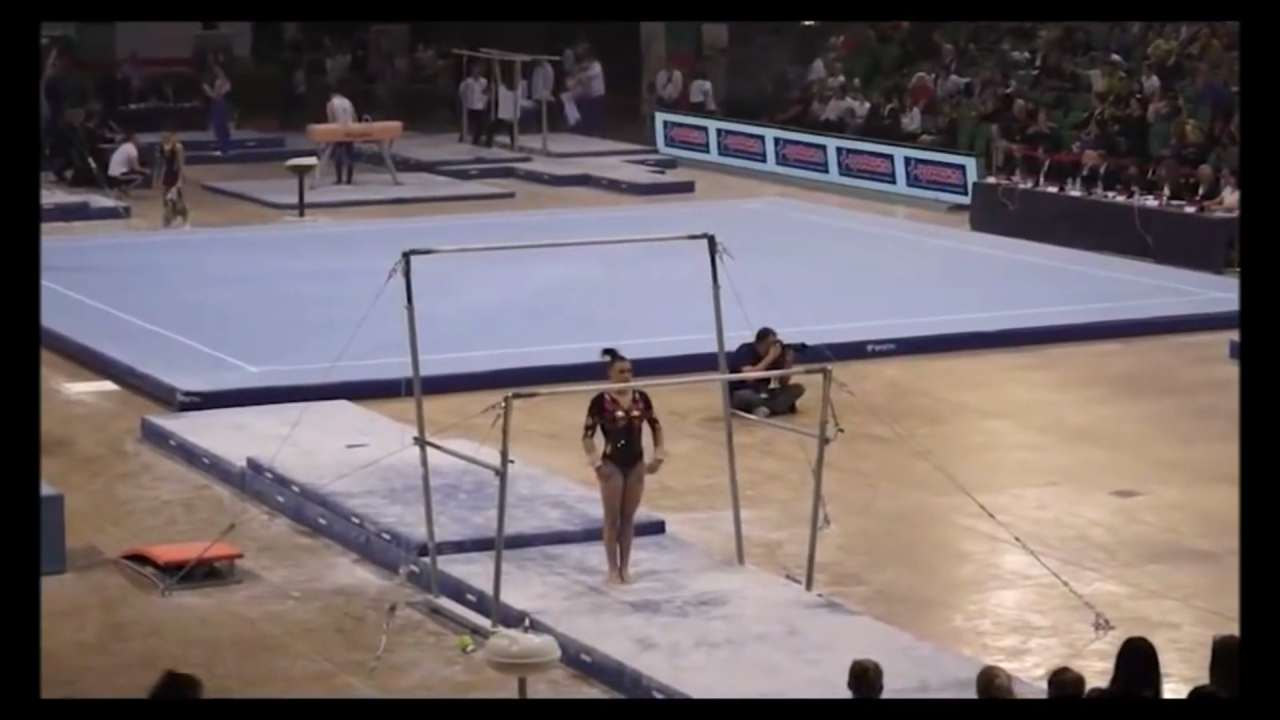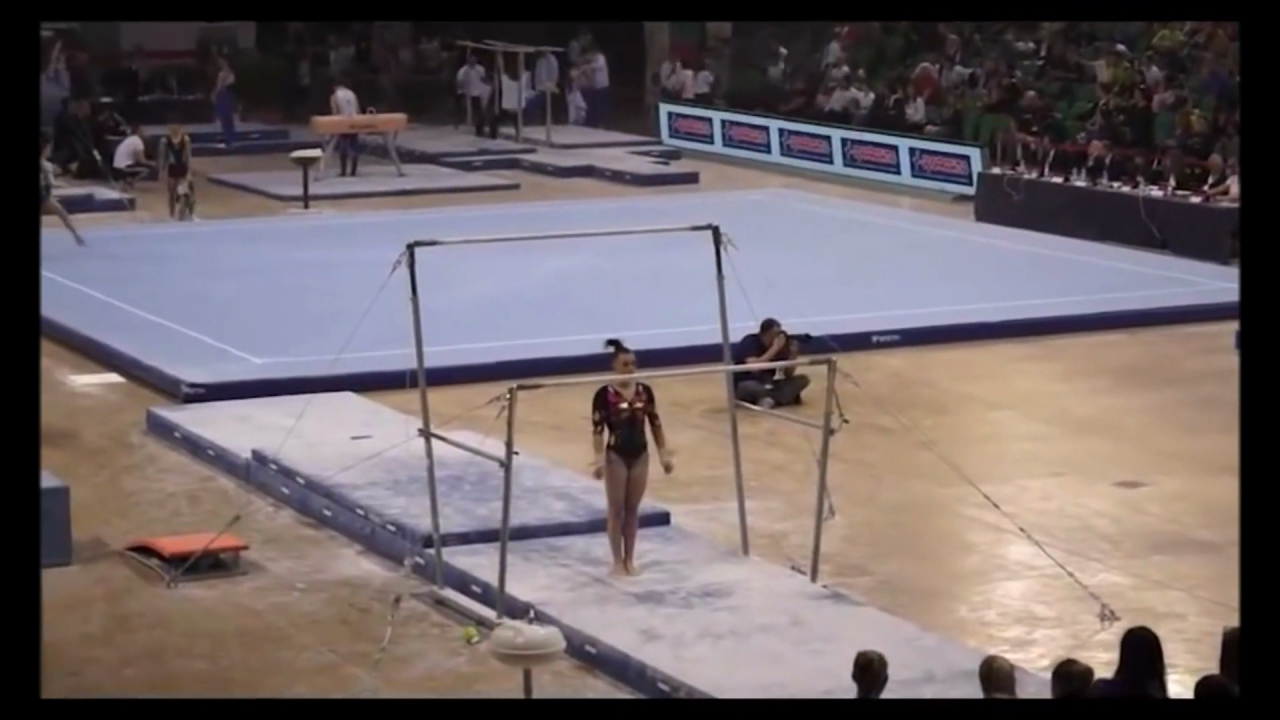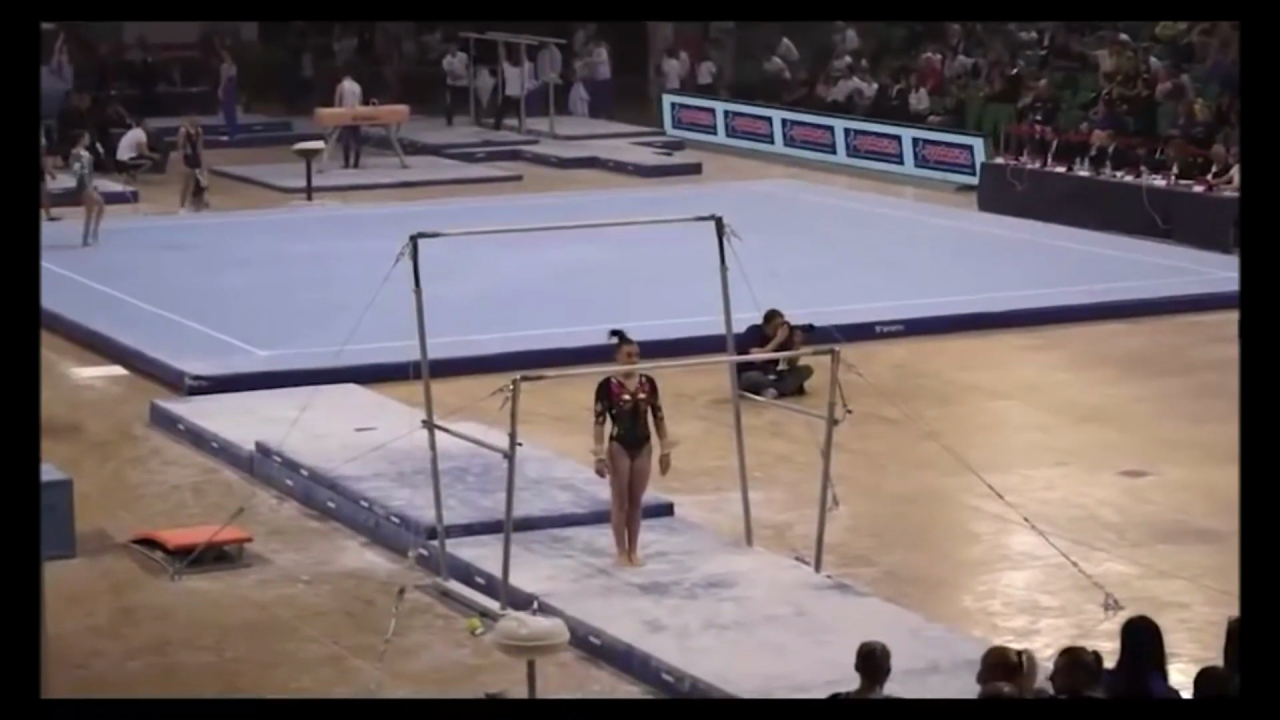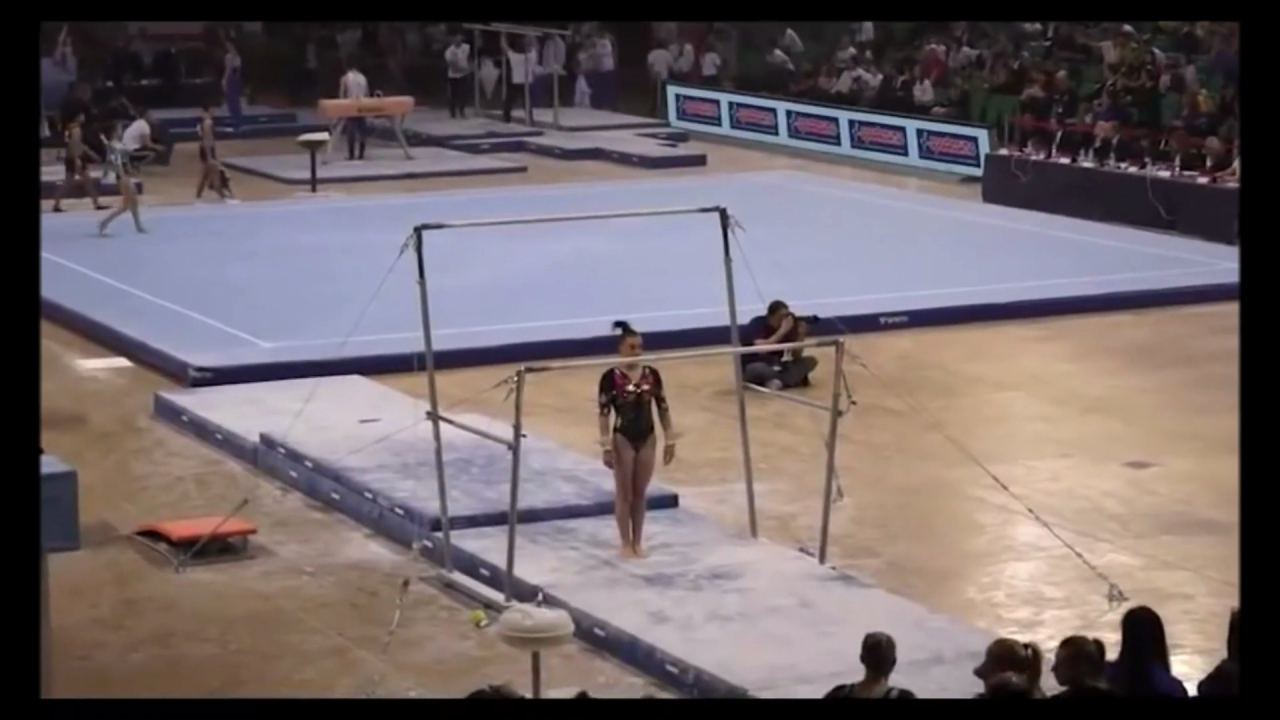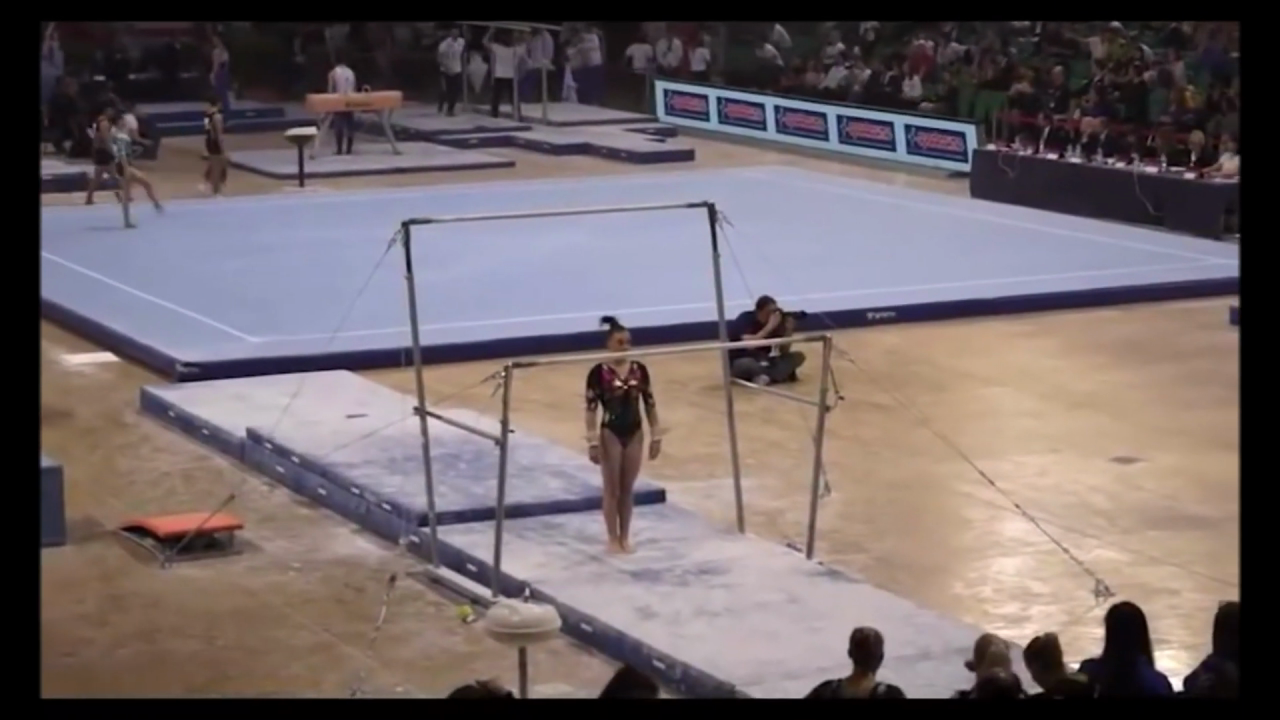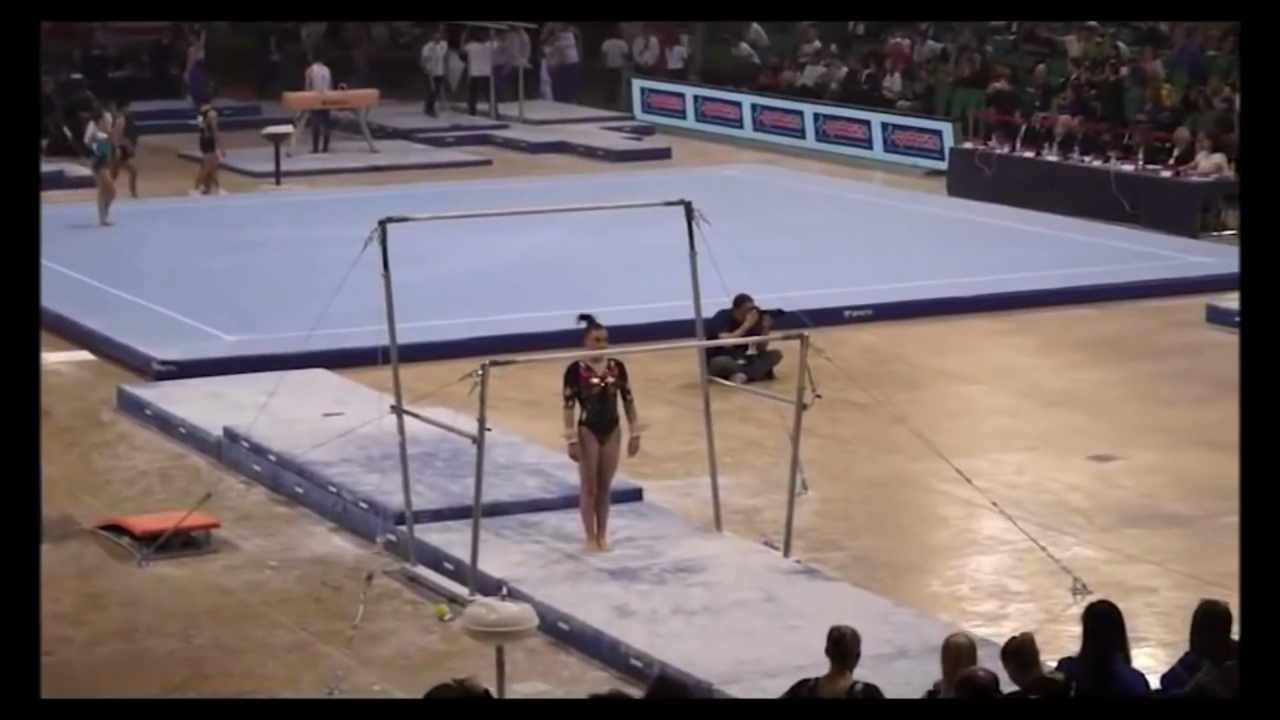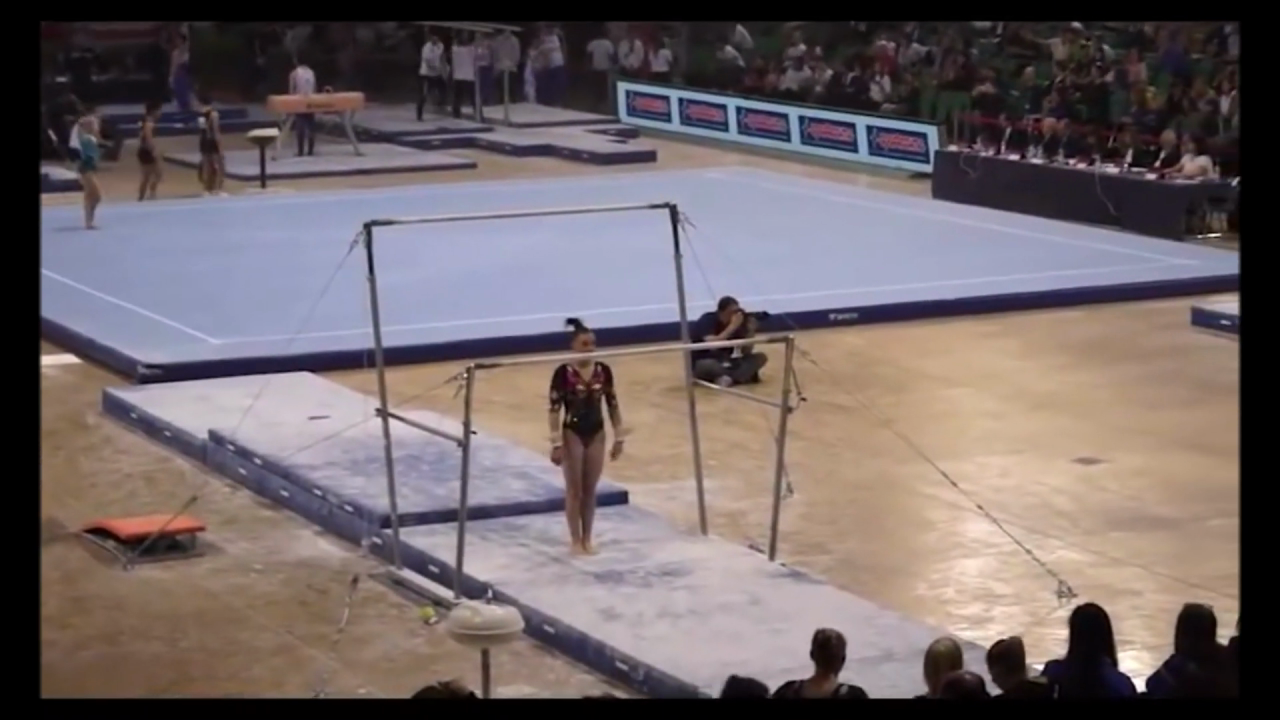
dt=0.4s
person 1, frame 1
left shoulder: (642, 399)
right shoulder: (600, 402)
left elbow: (656, 428)
right elbow: (587, 436)
left wrist: (658, 455)
right wrist: (595, 462)
left hip: (636, 463)
right hip: (612, 465)
left knee: (628, 518)
right knee: (612, 519)
left ankle: (624, 567)
right ankle: (612, 569)
person 1, frame 2
left shoulder: (645, 391)
right shoulder: (604, 395)
left elbow: (656, 424)
right elbow: (598, 430)
left wrist: (664, 455)
right wrist: (599, 461)
left hip: (640, 455)
right hip: (616, 456)
left knee: (632, 510)
right knee: (616, 511)
left ankle: (629, 559)
right ankle: (617, 561)
person 1, frame 3
left shoulder: (648, 383)
right shoulder: (607, 386)
left elbow: (658, 417)
right elbow: (599, 422)
left wrist: (665, 449)
right wrist: (599, 455)
left hip: (643, 447)
right hip: (619, 448)
left knee: (636, 502)
right knee: (620, 502)
left ankle: (633, 550)
right ankle: (621, 552)
person 1, frame 4
left shoulder: (652, 374)
right shoulder: (611, 377)
left elbow: (663, 408)
right elbow: (604, 413)
left wrist: (670, 439)
right wrist: (606, 446)
left hip: (647, 438)
right hip: (623, 439)
left knee: (640, 494)
right knee: (624, 494)
left ankle: (638, 542)
right ankle: (625, 543)
person 1, frame 5
left shoulder: (640, 370)
right shoulder: (599, 372)
left elbow: (650, 404)
right elbow: (591, 409)
left wrist: (656, 436)
right wrist: (593, 442)
left hip: (635, 433)
right hip: (611, 434)
left knee: (628, 489)
right knee: (612, 489)
left ankle: (625, 537)
right ankle: (613, 538)
person 1, frame 6
left shoulder: (617, 367)
right shoulder: (575, 370)
left elbow: (628, 400)
right elbow: (568, 406)
left wrist: (635, 432)
right wrist: (571, 439)
left hip: (612, 431)
right hip: (588, 432)
left knee: (605, 487)
right knee: (589, 488)
left ankle: (602, 535)
right ankle: (590, 537)
person 1, frame 7
left shoulder: (603, 371)
right shoulder: (563, 373)
left elbow: (612, 405)
right elbow: (554, 409)
left wrist: (619, 438)
right wrist: (556, 443)
left hip: (597, 434)
right hip: (573, 435)
left knee: (590, 490)
right knee: (575, 490)
left ankle: (588, 538)
right ankle: (576, 540)
